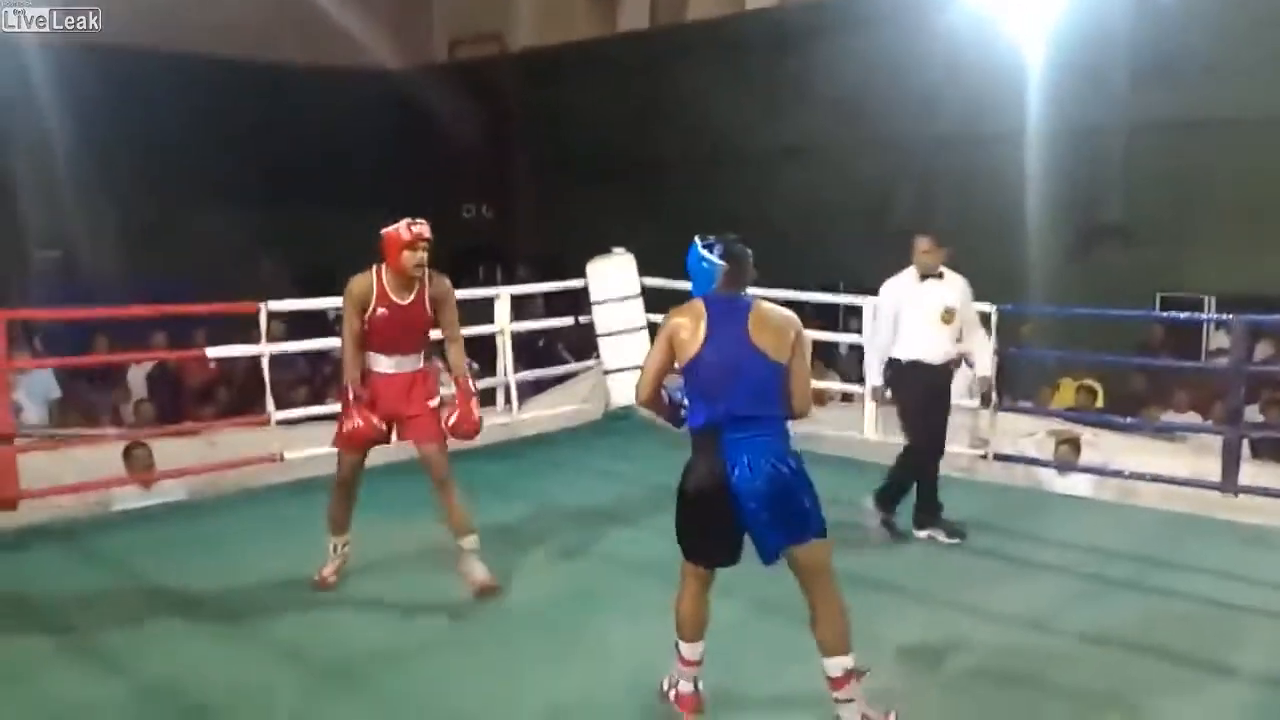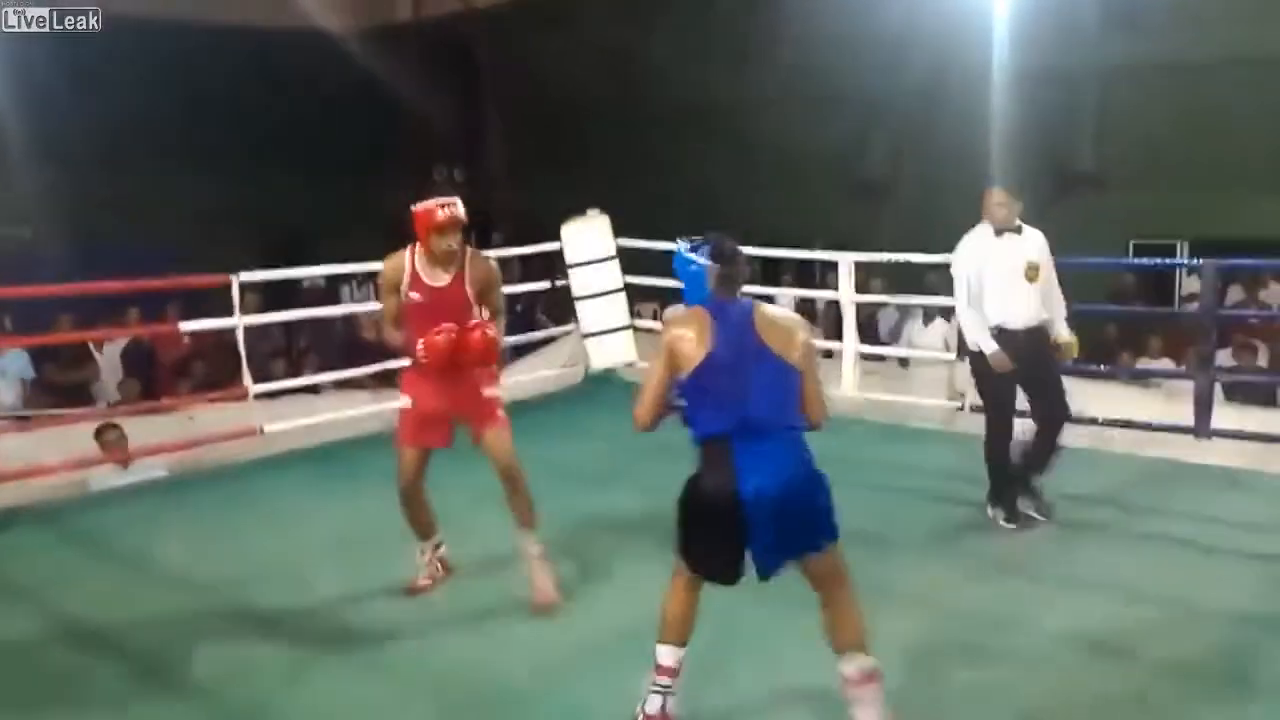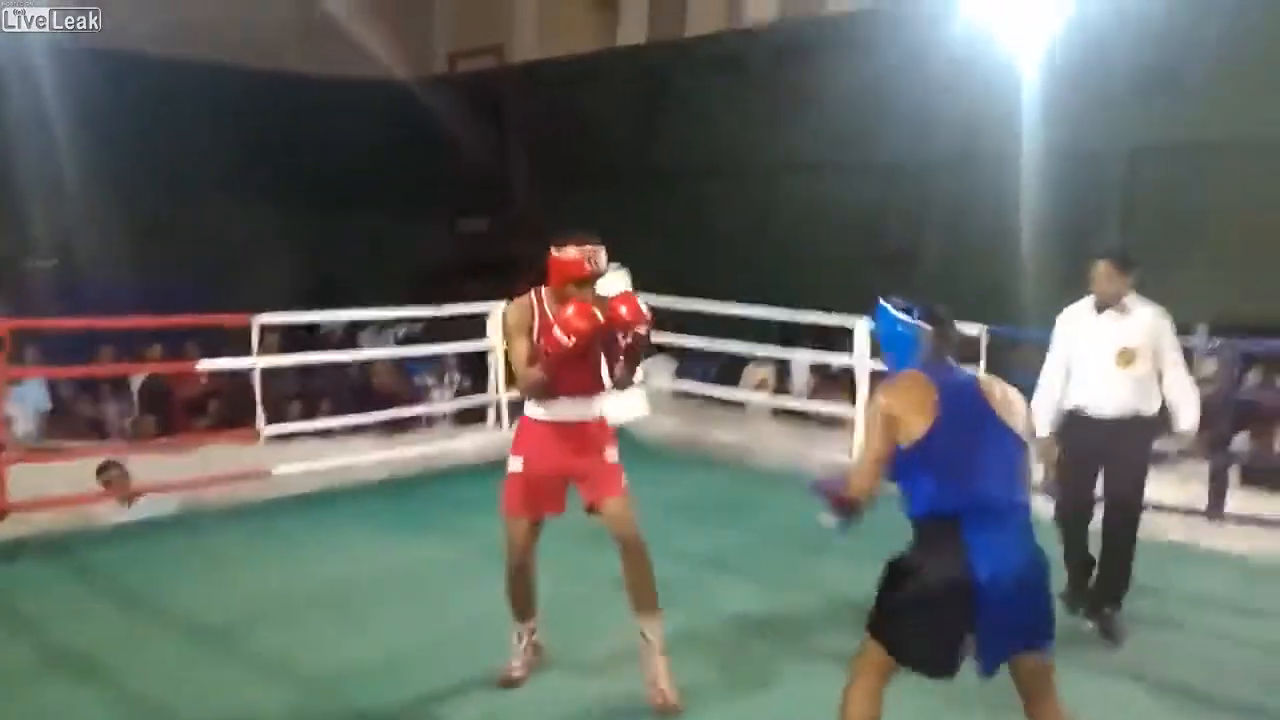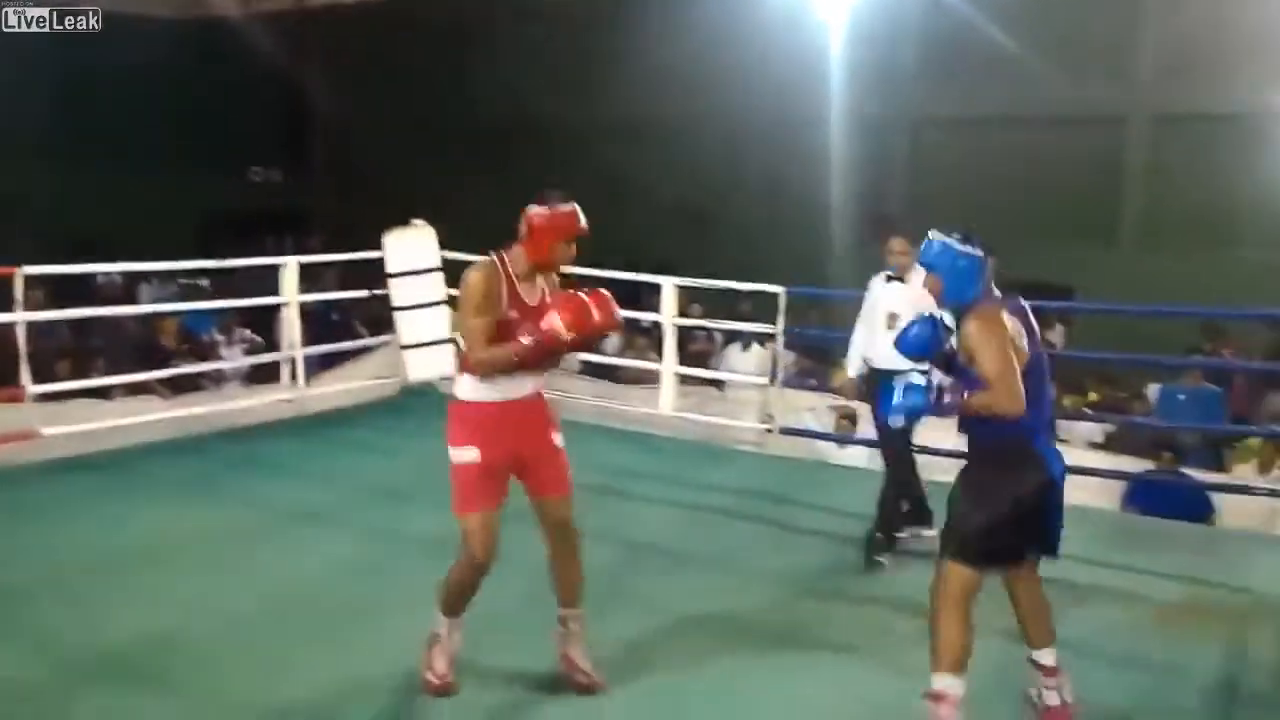
dt=0.7s
person 1, frame 1
left shoulder: (680, 321)
right shoulder: (781, 321)
left elbow: (647, 394)
right elbow: (800, 405)
left wrist: (679, 412)
left hip: (711, 466)
right hip: (771, 461)
left knee: (695, 577)
right knee: (819, 583)
person 1, frame 2
left shoulder: (680, 329)
right shoulder: (790, 326)
left elbow: (645, 417)
right elbow: (814, 416)
left wrist: (684, 397)
left hip: (720, 479)
right hip: (787, 470)
left knee: (686, 581)
right knee: (835, 585)
person 1, frame 3
left shoulder: (895, 394)
right shoulder: (1005, 396)
left elbow: (860, 487)
left wrist: (836, 491)
left hip: (943, 559)
right hip: (1015, 556)
left knee: (869, 672)
person 1, frame 4
left shoulder: (981, 323)
right shoulder: (1006, 309)
left elbow: (1011, 402)
left wrist: (939, 397)
right wrist: (939, 348)
left hip: (1006, 465)
right hip: (1033, 463)
left knee: (950, 593)
right knee: (1021, 575)
person 2, frame 1
left shoulder: (438, 287)
right shoulder: (362, 287)
left elbow: (454, 341)
right elbow: (350, 345)
left wrist: (466, 389)
right wrist: (352, 397)
left hip: (416, 382)
right hip: (371, 382)
left knee: (440, 472)
right knee: (346, 474)
left ankle: (471, 560)
right ankle: (336, 553)
person 2, frame 2
left shoulder: (481, 268)
right shoulder: (397, 268)
left elbow: (498, 317)
right elbow: (390, 330)
left wrist: (493, 339)
right wrist: (418, 347)
left hip: (476, 373)
right hip: (425, 378)
left knee: (509, 466)
right knee: (408, 481)
left ankle: (535, 557)
right ankle: (432, 555)
person 2, frame 3
left shoulder: (603, 309)
right shoulder: (522, 310)
left elbow: (622, 378)
right elbow: (526, 384)
left wrist: (632, 342)
right wrist: (558, 350)
left hip: (591, 433)
right hip: (539, 434)
left knee: (630, 538)
right knee: (518, 554)
left ankle: (654, 650)
right ankle: (526, 644)
person 2, frame 4
left shoulder: (550, 283)
right shoulder: (483, 279)
left elbow: (540, 360)
right elbow: (480, 359)
left wrist: (579, 335)
right wrist: (539, 340)
left hip: (529, 411)
right hip: (479, 416)
left knee: (564, 532)
right knee: (479, 553)
left ankle: (572, 645)
right ankle: (443, 640)
person 3, frame 1
left shoulder: (959, 287)
right shoulder: (896, 288)
left elbow: (973, 331)
right elbow: (880, 335)
left wrist: (983, 369)
right wrist: (875, 379)
left hip: (941, 373)
right hip: (908, 371)
left knee: (933, 445)
right knee: (921, 442)
left ankle: (926, 517)
right ankle: (884, 502)
person 3, frame 2
left shoulder: (1036, 240)
right shoulder: (971, 247)
left elbow: (1049, 290)
right elbow: (966, 305)
left wrist: (1062, 333)
right wrist: (988, 348)
left hip: (1034, 339)
right hip: (994, 342)
left knee: (1054, 413)
right knee: (999, 422)
left ankle: (1023, 481)
right ankle: (1002, 498)
person 3, frame 3
left shoulder: (1154, 321)
right shoulder: (1072, 318)
left elbow: (1174, 372)
right elbow: (1054, 374)
left wrist: (1186, 422)
right wrist: (1044, 429)
left hip: (1132, 427)
right hip: (1083, 423)
left knee: (1123, 516)
right knee: (1071, 509)
left ankle: (1106, 603)
right ankle: (1079, 578)
person 3, frame 4
left shoulder: (928, 289)
right shoulder: (878, 284)
right elbow: (864, 327)
right wrist: (853, 371)
left hip: (908, 378)
right hip: (878, 375)
left knee: (895, 453)
right knee: (894, 451)
left ankle: (883, 534)
right ankle: (918, 514)
